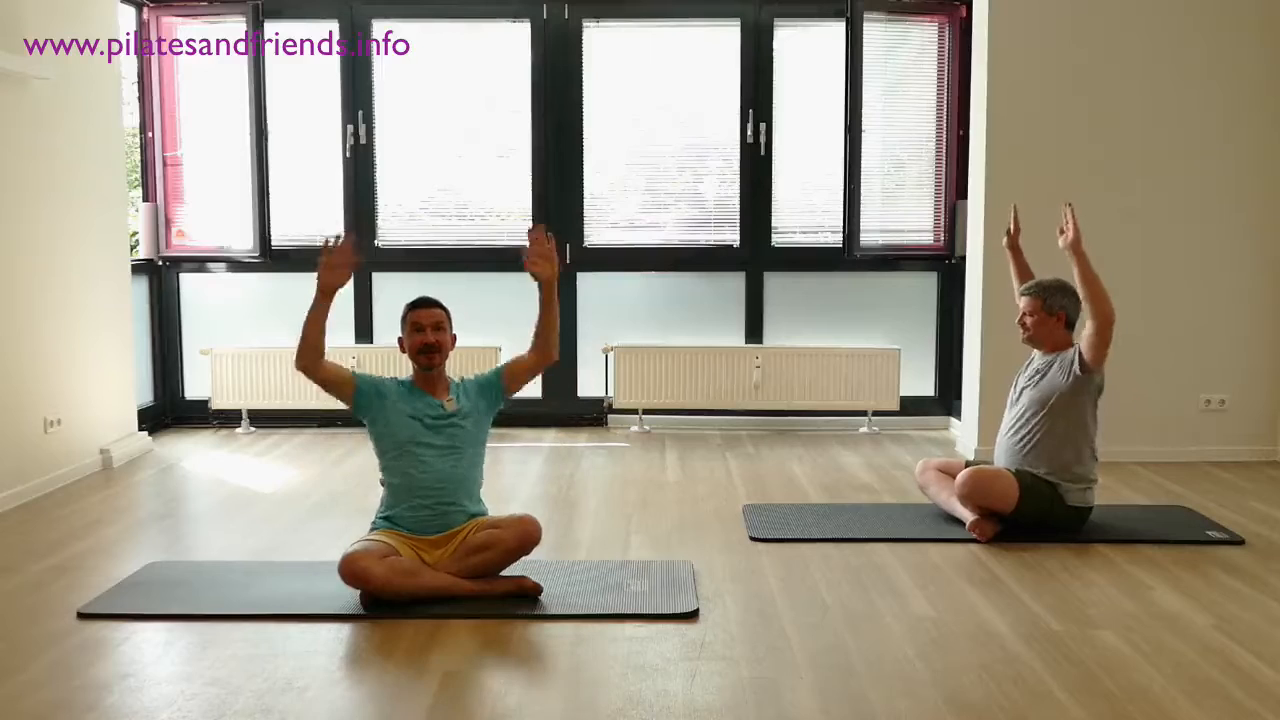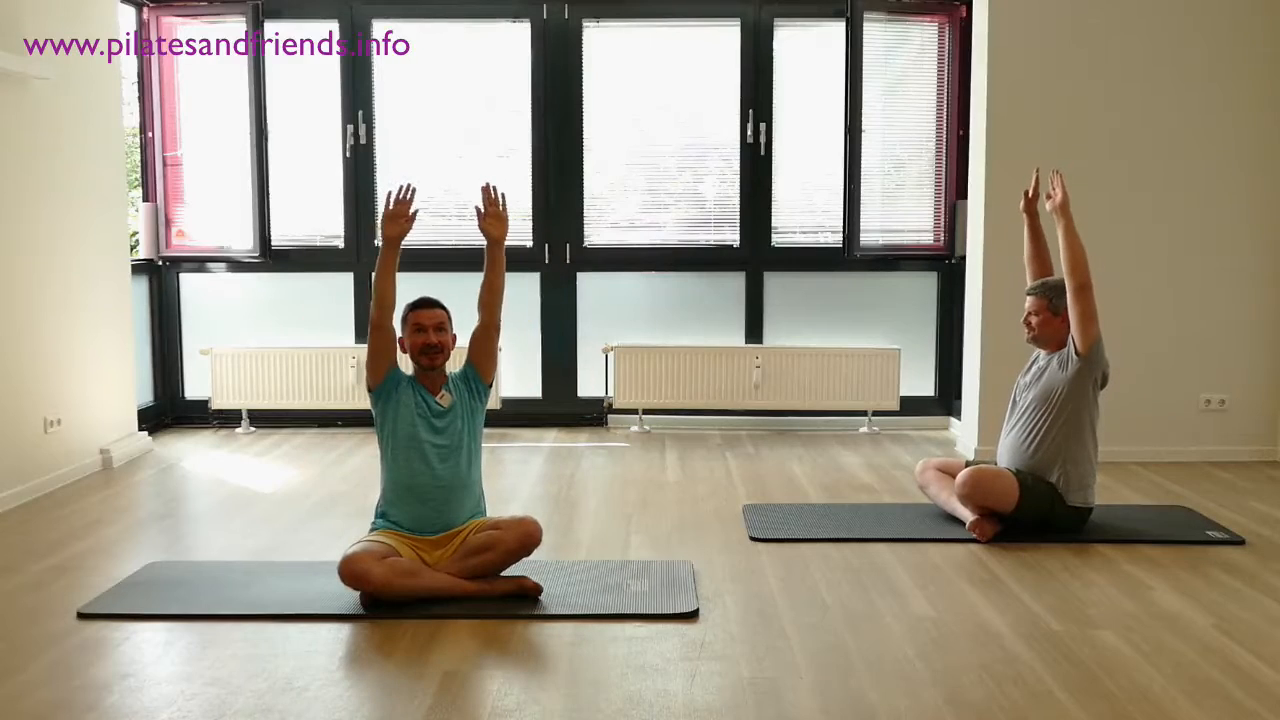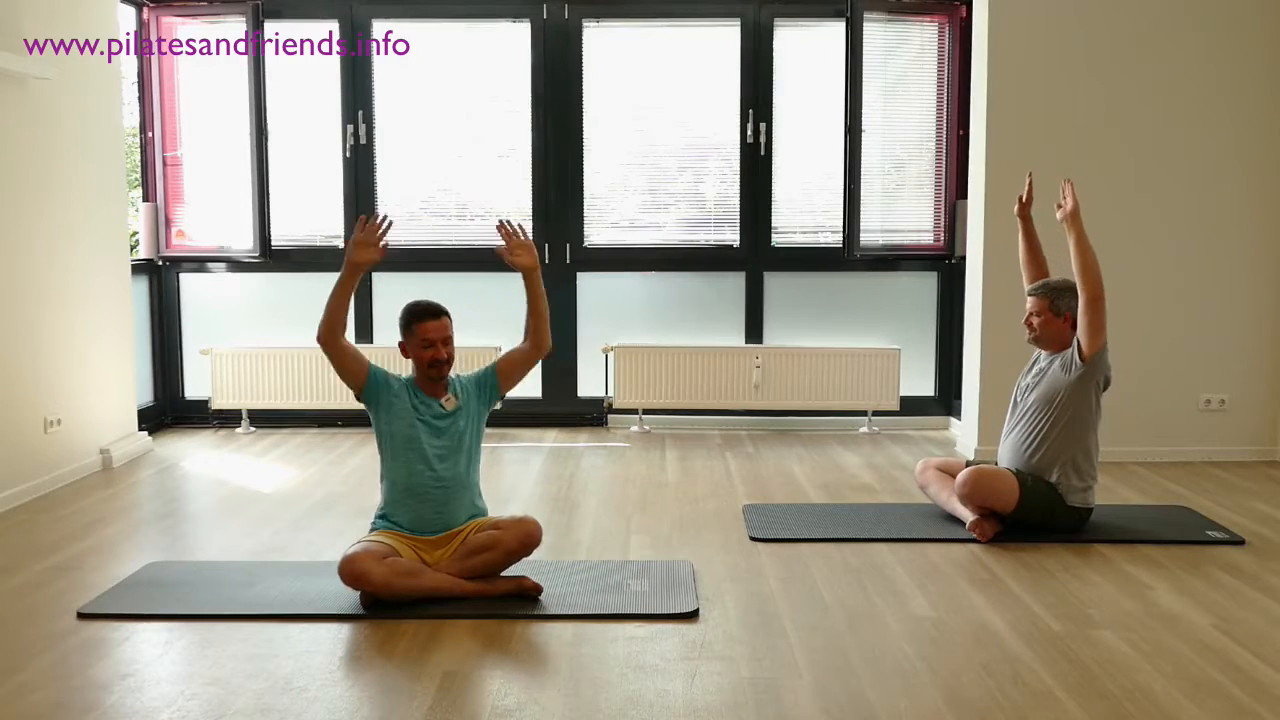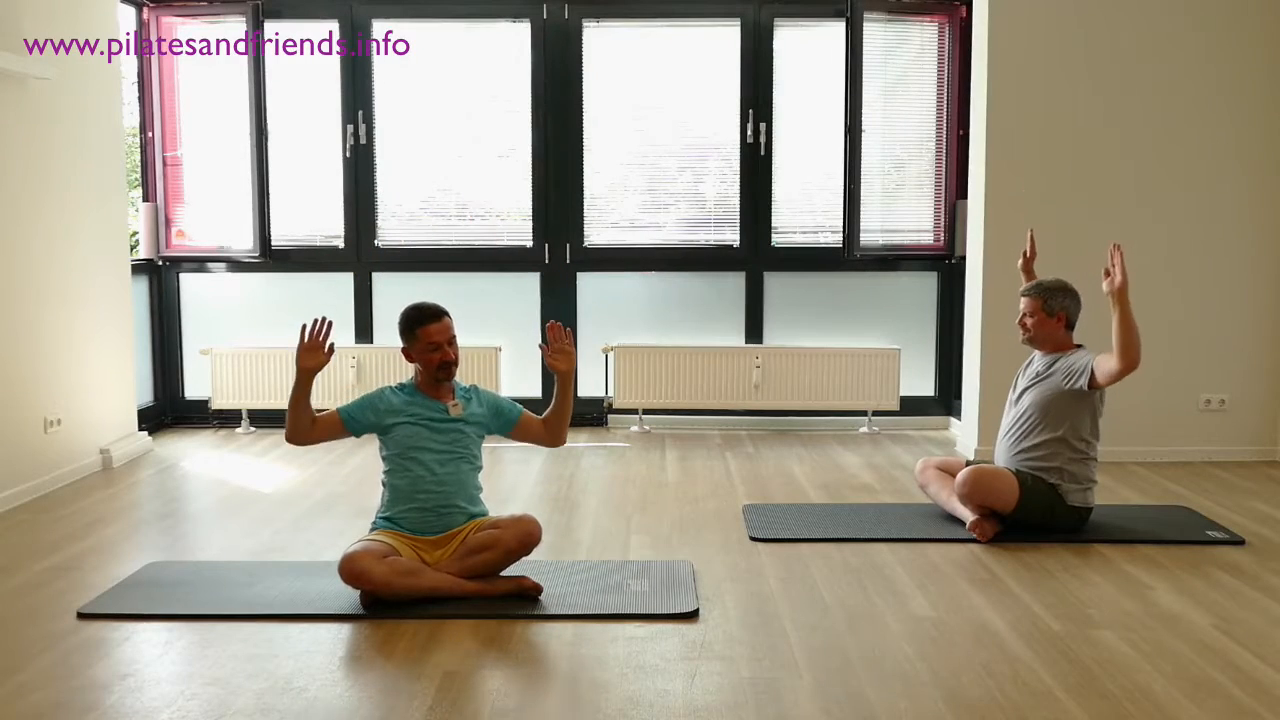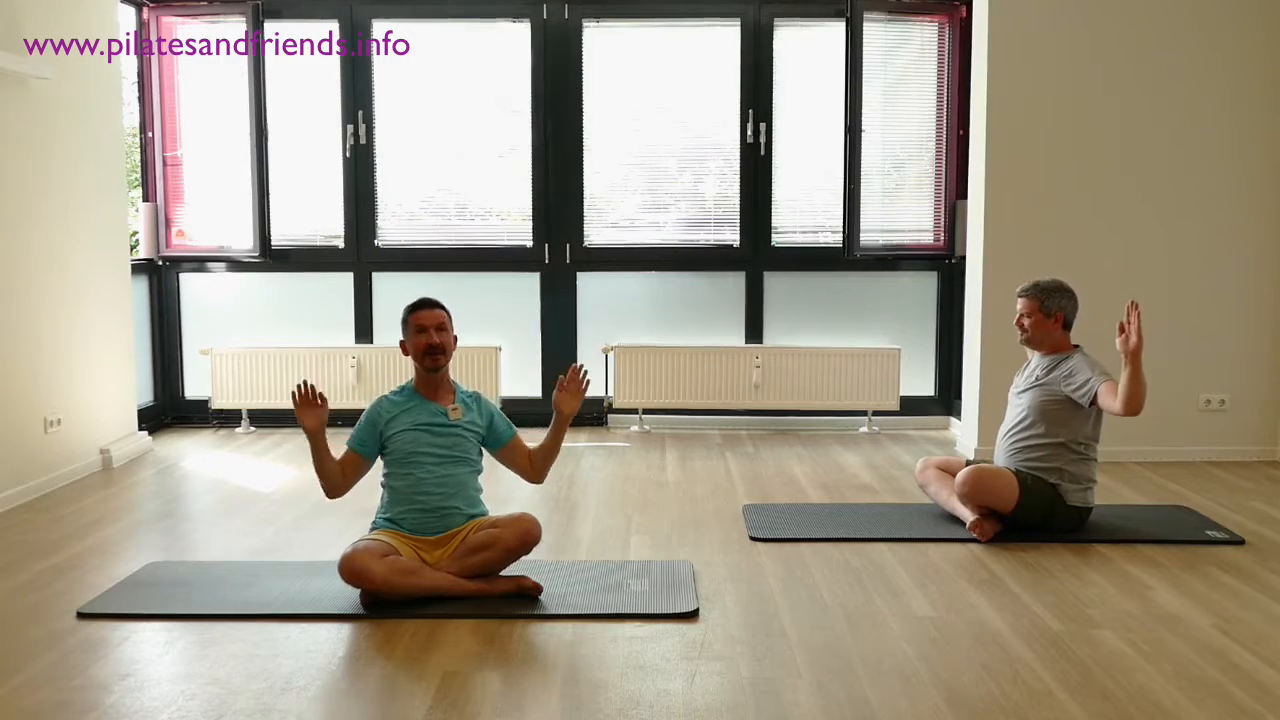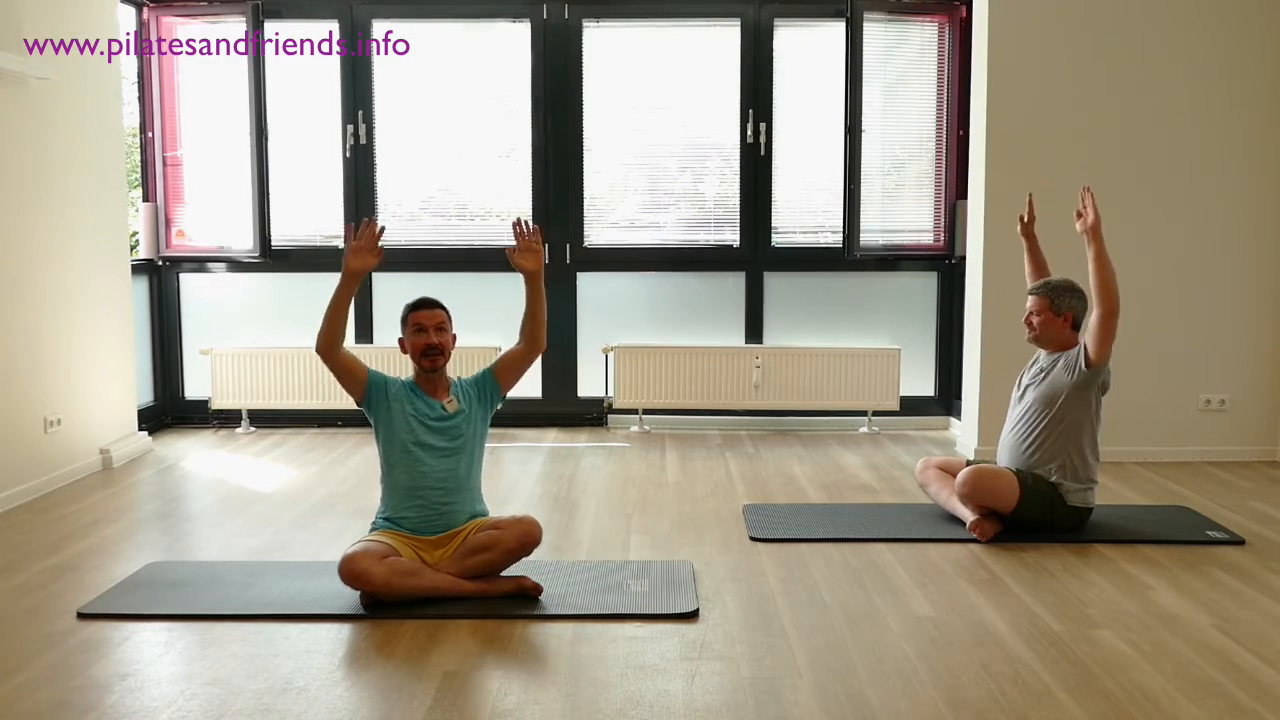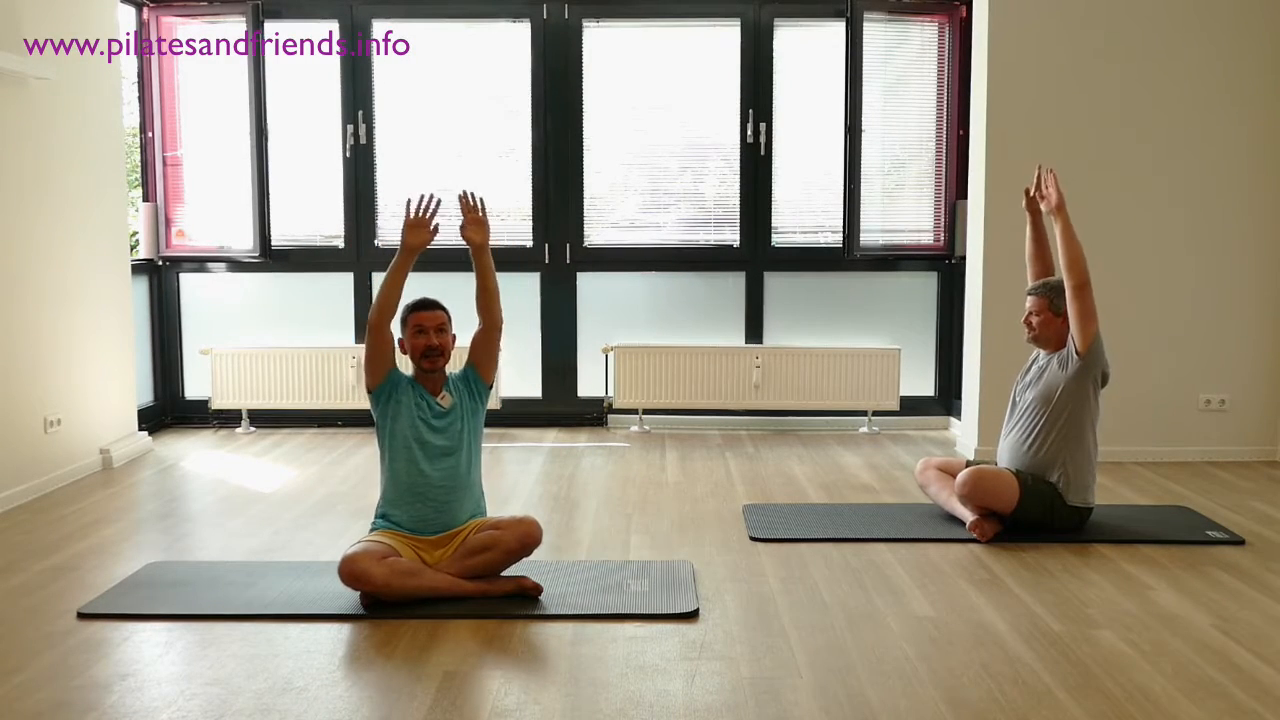
dt=0.7s
person 1, frame 1
left shoulder: (479, 393)
right shoulder: (381, 396)
left elbow: (543, 355)
right elbow: (309, 364)
left wrist: (547, 286)
right wrist: (325, 291)
left hip: (467, 533)
right hip: (398, 536)
left knee: (527, 530)
right knee: (354, 567)
left ankle: (402, 580)
right ankle: (492, 586)
person 1, frame 2
left shoulder: (470, 389)
right shoulder: (391, 392)
left elbow: (490, 320)
right elbow: (379, 321)
left wrist: (495, 244)
right wrist: (390, 245)
left hip: (466, 534)
right hip: (398, 537)
left knee: (527, 532)
right knee: (354, 568)
left ankle: (403, 583)
right ankle: (495, 586)
person 1, frame 3
left shoulder: (475, 392)
right shoulder: (385, 394)
left elbow: (538, 345)
right elbow: (329, 338)
left wrist: (531, 274)
right wrist: (352, 270)
left hip: (466, 533)
right hip: (398, 537)
left knee: (527, 532)
right knee: (354, 568)
left ankle: (402, 582)
right ankle: (493, 586)
person 1, frame 4
left shoulder: (481, 402)
right shoulder: (384, 403)
left elbow: (553, 436)
right elbow: (299, 435)
left wrist: (564, 379)
right wrist: (305, 378)
left hip: (467, 533)
right hip: (399, 537)
left knee: (527, 529)
right knee: (355, 567)
left ankle: (400, 584)
right ankle: (493, 587)
person 1, frame 5
left shoulder: (479, 408)
right shoulder: (385, 411)
left elbow: (534, 471)
right elbow: (335, 486)
left wrist: (561, 419)
right wrist: (315, 435)
left hip: (467, 534)
right hip: (399, 538)
left knee: (526, 528)
right knee: (354, 565)
left ankle: (405, 582)
right ankle: (489, 586)
person 1, frame 6
left shoulder: (477, 394)
right shoulder: (386, 397)
left elbow: (532, 344)
right elbow: (328, 348)
left wrist: (533, 277)
right wrist: (350, 277)
left hip: (466, 534)
right hip: (399, 537)
left knee: (527, 531)
right knee: (355, 567)
left ankle: (402, 581)
right ankle: (493, 585)
person 1, frame 7
left shoulder: (470, 390)
right shoulder: (391, 392)
left elbow: (492, 323)
right elbow: (377, 323)
left wrist: (480, 249)
right wrist: (408, 251)
left hip: (467, 533)
right hip: (398, 536)
left knee: (527, 531)
right knee: (355, 567)
left ankle: (405, 581)
right ankle: (492, 586)
person 2, frame 1
left shoulder: (1077, 364)
right shoulder: (1041, 355)
left elbow: (1103, 322)
right elbow: (1030, 299)
left wrist: (1076, 253)
right wrist: (1013, 250)
left hip: (1058, 500)
right hip: (1015, 479)
left knee: (970, 482)
right knee: (927, 469)
left ankle: (989, 516)
right ankle: (978, 516)
person 2, frame 2
left shoulder: (1081, 361)
right shoulder: (1044, 351)
left elbow: (1078, 286)
right elbow: (1040, 280)
left wrist: (1062, 216)
right wrist: (1030, 217)
left hip: (1059, 501)
right hip: (1016, 479)
left knee: (971, 481)
right knee: (927, 469)
left ankle: (987, 514)
right ankle: (979, 516)
person 2, frame 3
left shoulder: (1083, 363)
right shoulder: (1045, 352)
left elbow: (1091, 295)
right elbow: (1036, 281)
left wrist: (1073, 225)
right wrist: (1024, 220)
left hip: (1060, 502)
right hip: (1017, 480)
left knee: (970, 482)
right knee: (927, 469)
left ankle: (988, 514)
right ankle: (979, 515)
person 2, frame 4
left shoulder: (1078, 365)
right shoulder: (1041, 355)
left elbow: (1125, 363)
right elbow: (1036, 321)
left wrist: (1118, 299)
right wrist: (1027, 274)
left hip: (1058, 500)
right hip: (1014, 478)
left knee: (971, 481)
right knee: (927, 468)
left ankle: (991, 516)
right ankle: (976, 516)
person 2, frame 5
left shoulder: (1079, 370)
right shoulder: (1039, 358)
left elbow: (1128, 405)
left wrist: (1131, 356)
left hip: (1059, 500)
right hip: (1015, 478)
left knee: (970, 481)
right knee: (927, 468)
left ankle: (987, 517)
right ankle: (976, 516)
person 2, frame 6
left shoulder: (1083, 365)
right shoulder: (1046, 353)
left elbow: (1106, 310)
right elbow: (1044, 293)
left wrist: (1092, 237)
right wrist: (1028, 238)
left hip: (1059, 500)
right hip: (1015, 480)
left knee: (970, 481)
right knee: (927, 468)
left ankle: (988, 515)
right ankle: (979, 516)
person 2, frame 7
left shoulder: (1081, 360)
right shoulder: (1044, 351)
left elbow: (1077, 286)
right elbow: (1041, 280)
left wrist: (1059, 215)
right wrist: (1033, 216)
left hip: (1059, 501)
right hip: (1017, 479)
left knee: (970, 482)
right knee: (927, 468)
left ankle: (992, 514)
right ankle: (981, 516)
